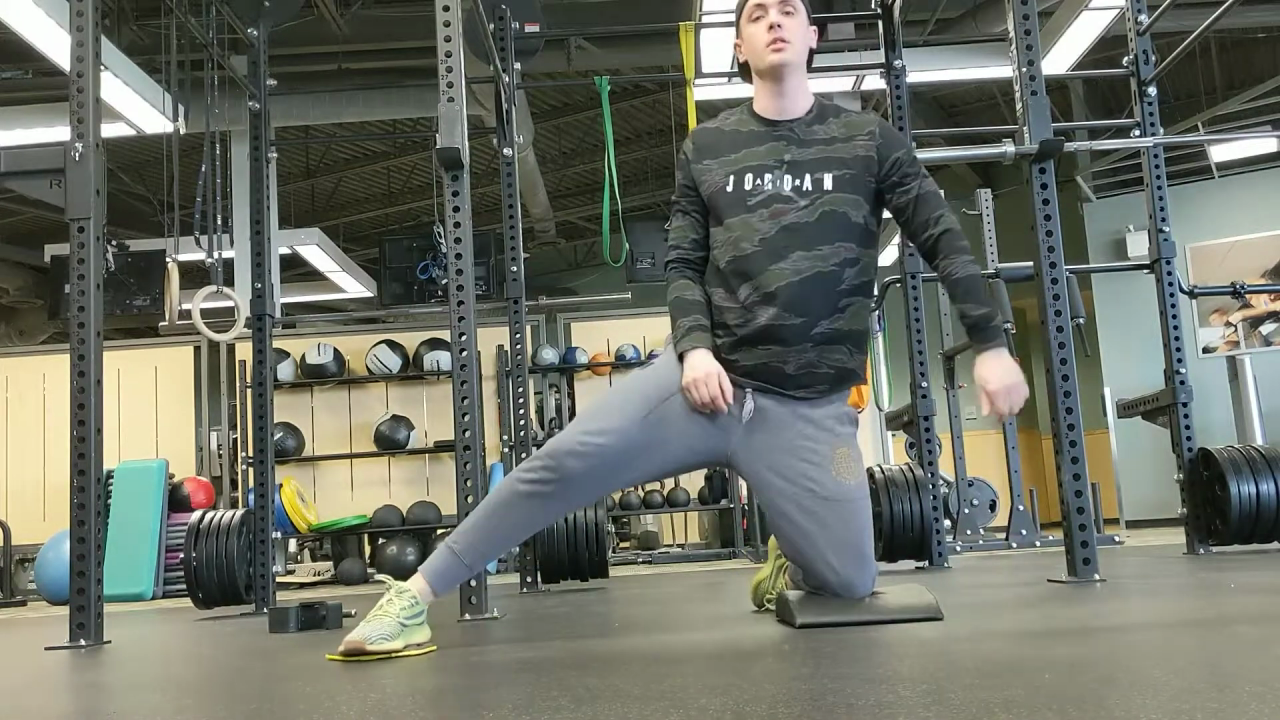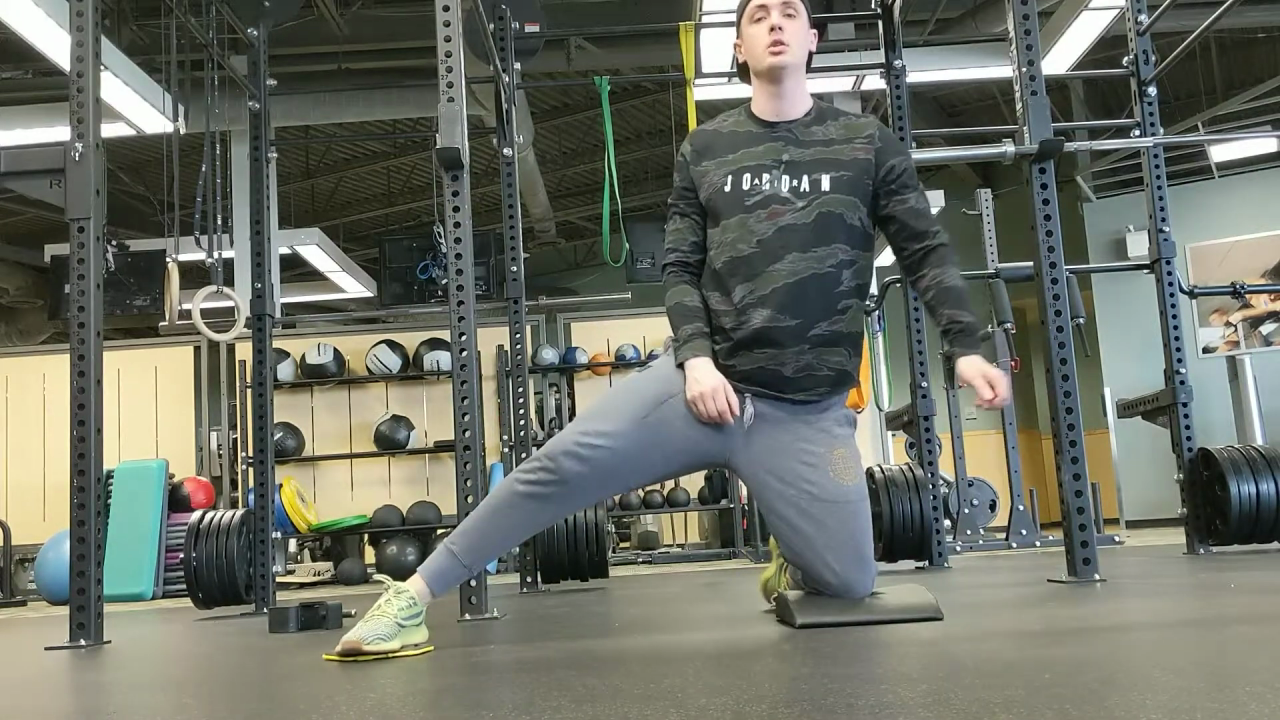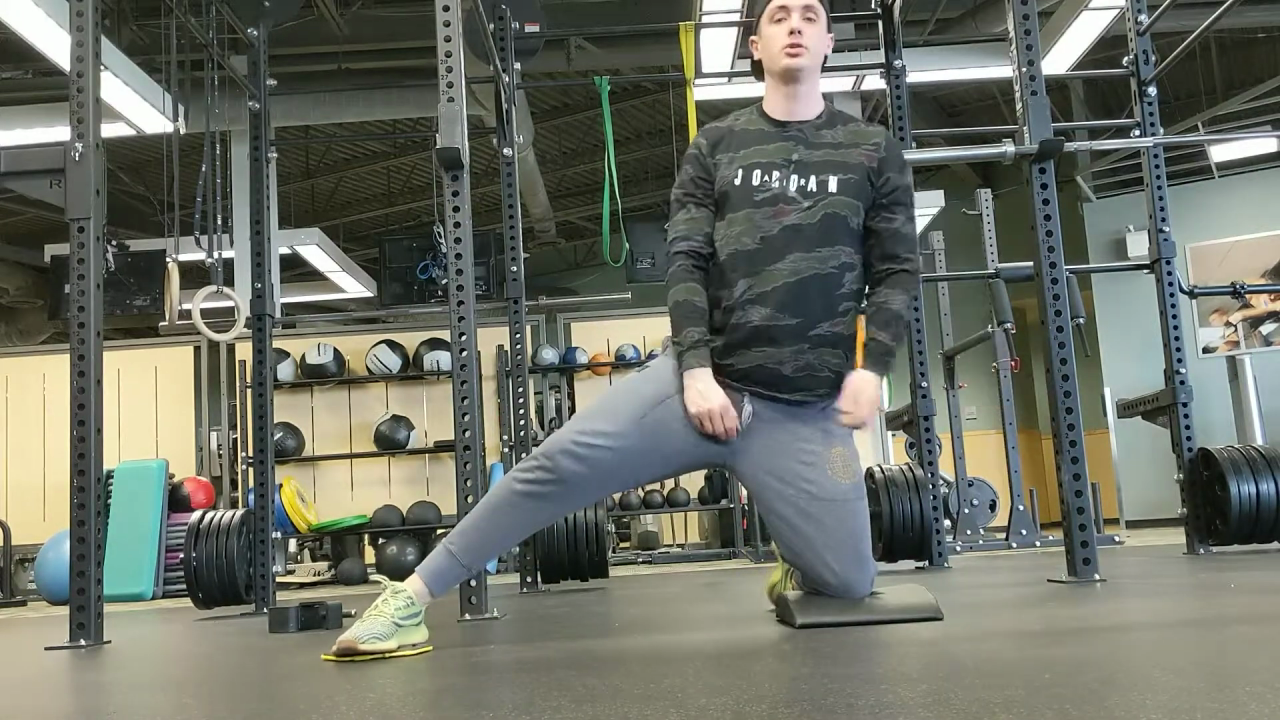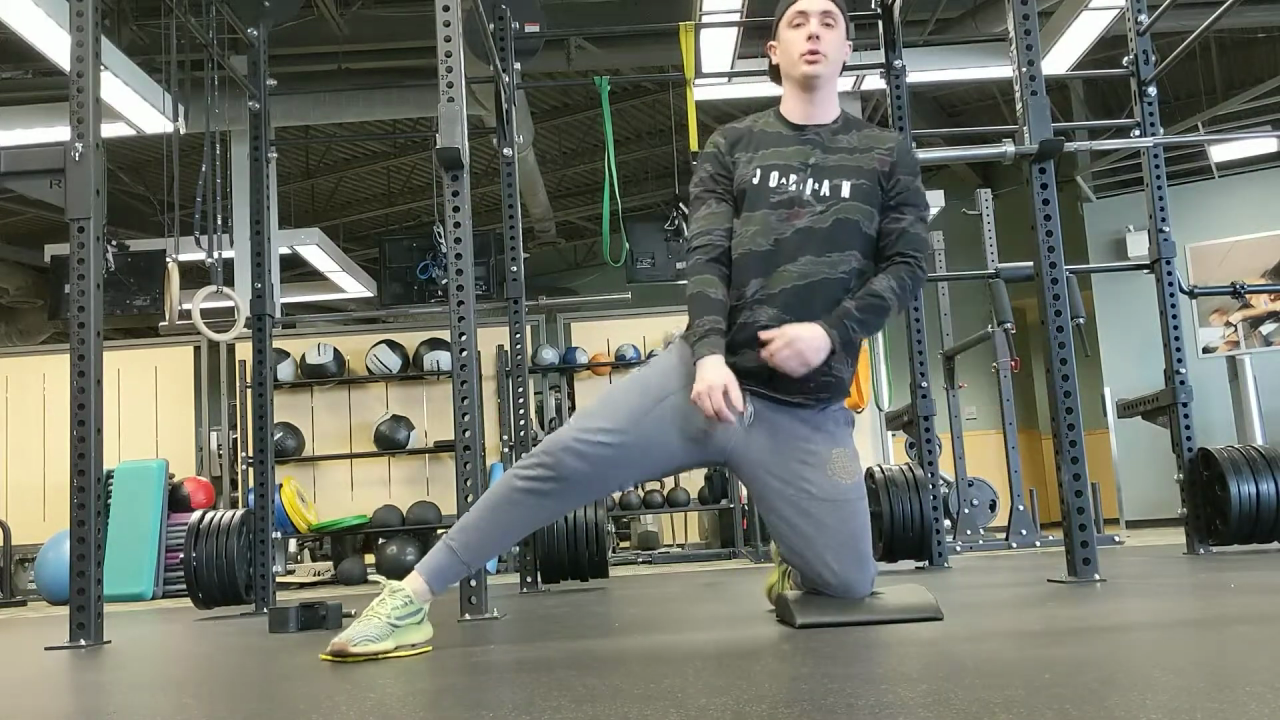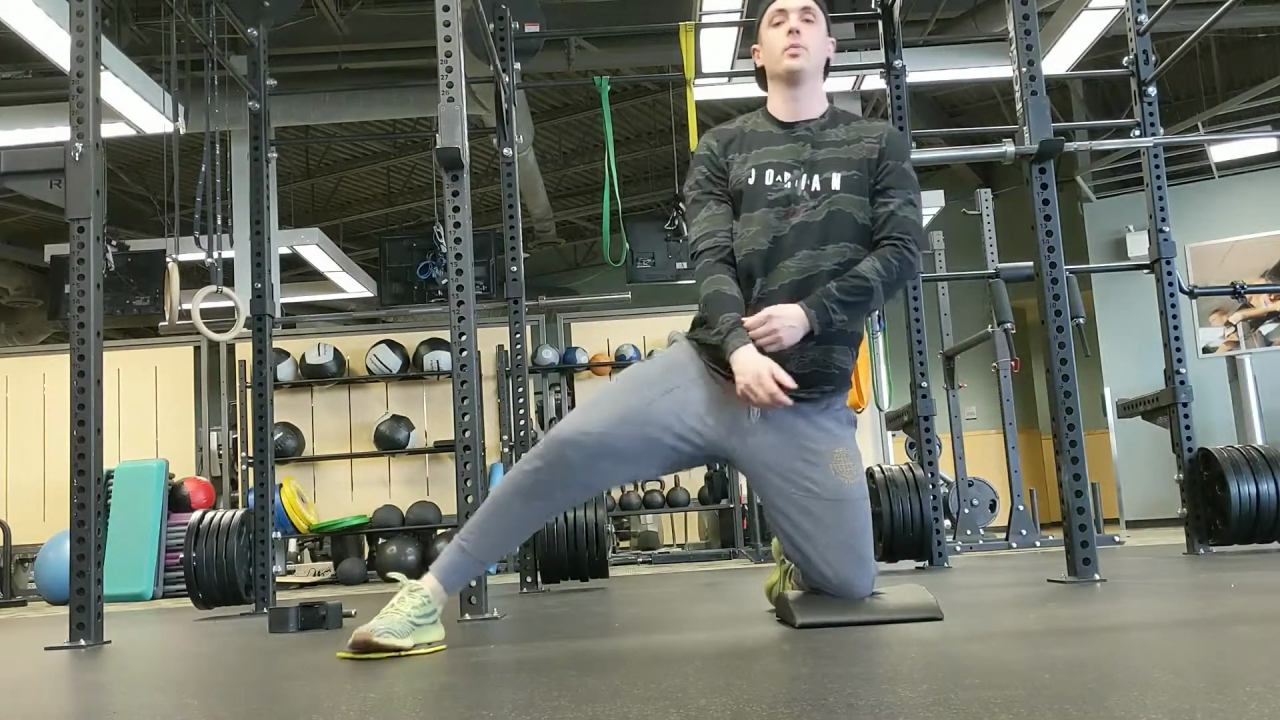
dt=0.2s
person 1, frame 1
left shoulder: (868, 140)
right shoulder: (706, 147)
left elbow: (943, 240)
right elbow: (682, 265)
left wrist: (990, 345)
right wrist: (694, 348)
left hip: (811, 403)
right hip: (707, 371)
left knee: (848, 584)
right knee: (569, 460)
left ankle: (791, 556)
right ankle: (417, 595)
person 1, frame 2
left shoulder: (867, 143)
right shoulder: (705, 148)
left elbow: (926, 251)
right elbow: (680, 269)
left wrist: (967, 347)
right wrist: (695, 359)
left hip: (808, 407)
right hip: (708, 376)
left knee: (848, 584)
right knee: (565, 465)
left ankle: (795, 556)
right ankle: (415, 596)
person 1, frame 3
left shoulder: (873, 151)
right shoulder: (717, 144)
left elbow: (896, 270)
right elbow: (687, 262)
left wrist: (872, 367)
right wrist: (696, 368)
left hip: (806, 407)
right hip: (705, 376)
left knee: (847, 583)
right knee: (563, 462)
left ankle: (800, 549)
right ankle: (413, 596)
person 1, frame 4
left shoulder: (887, 155)
right shoulder: (733, 145)
left elbow: (906, 267)
right elbow: (707, 258)
left wrist: (833, 332)
right wrist: (709, 355)
left hip: (807, 404)
right hip: (710, 369)
left knee: (848, 584)
right knee: (566, 458)
left ankle: (797, 553)
right ankle: (413, 595)
person 1, frame 5
left shoulder: (878, 145)
right shoulder: (723, 147)
left elbow: (900, 254)
right elbow: (711, 259)
left wrist: (810, 314)
right wrist: (738, 349)
left hip: (812, 401)
right hip: (709, 366)
left knee: (849, 585)
right knee: (573, 445)
left ankle: (794, 553)
right ankle: (431, 594)
